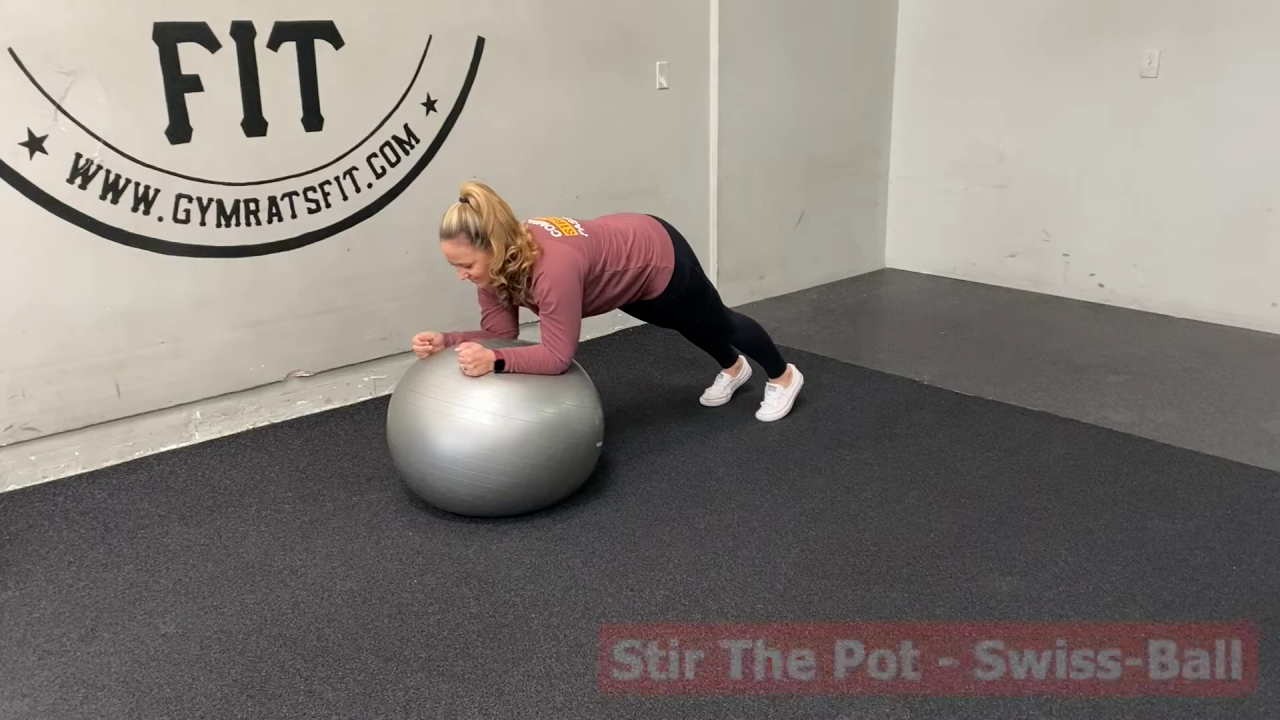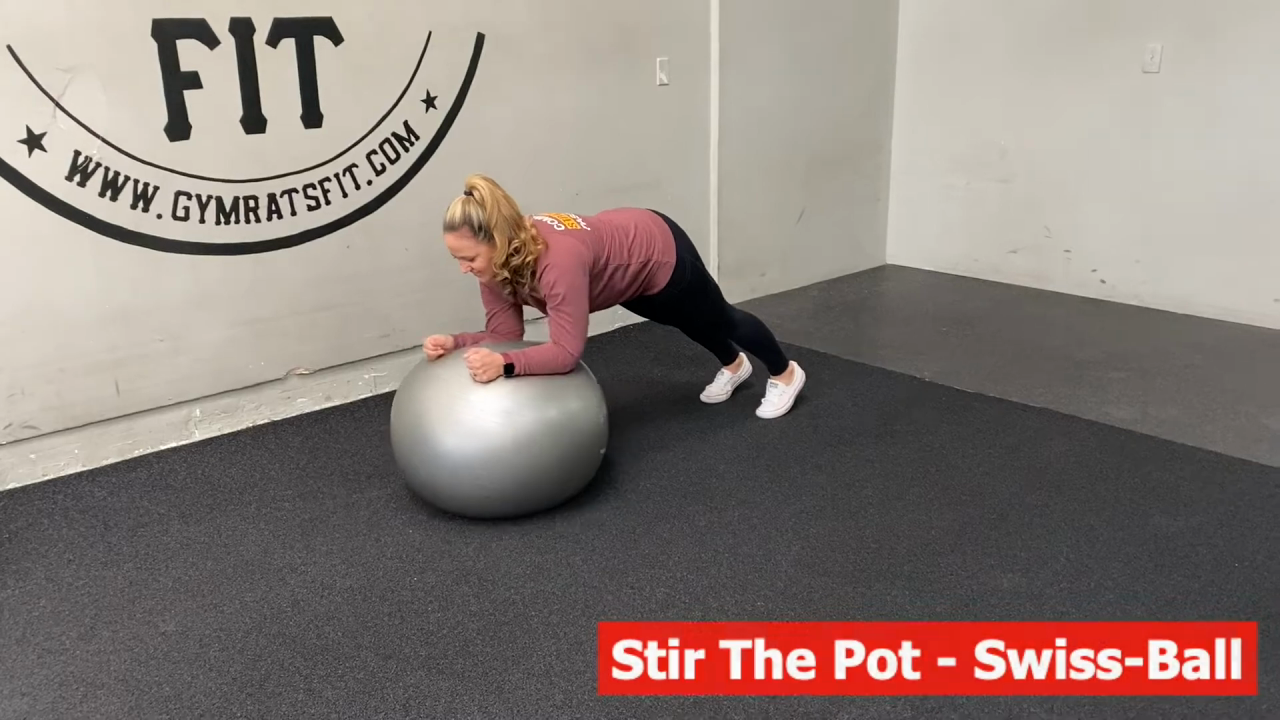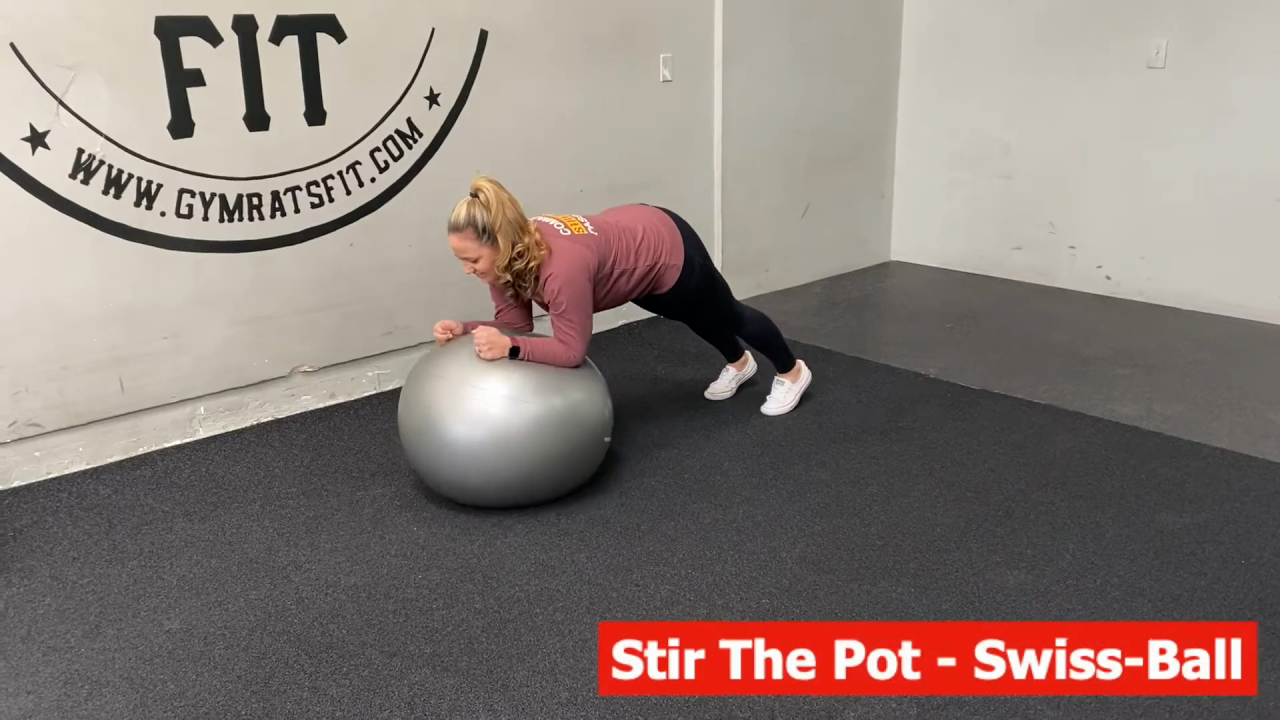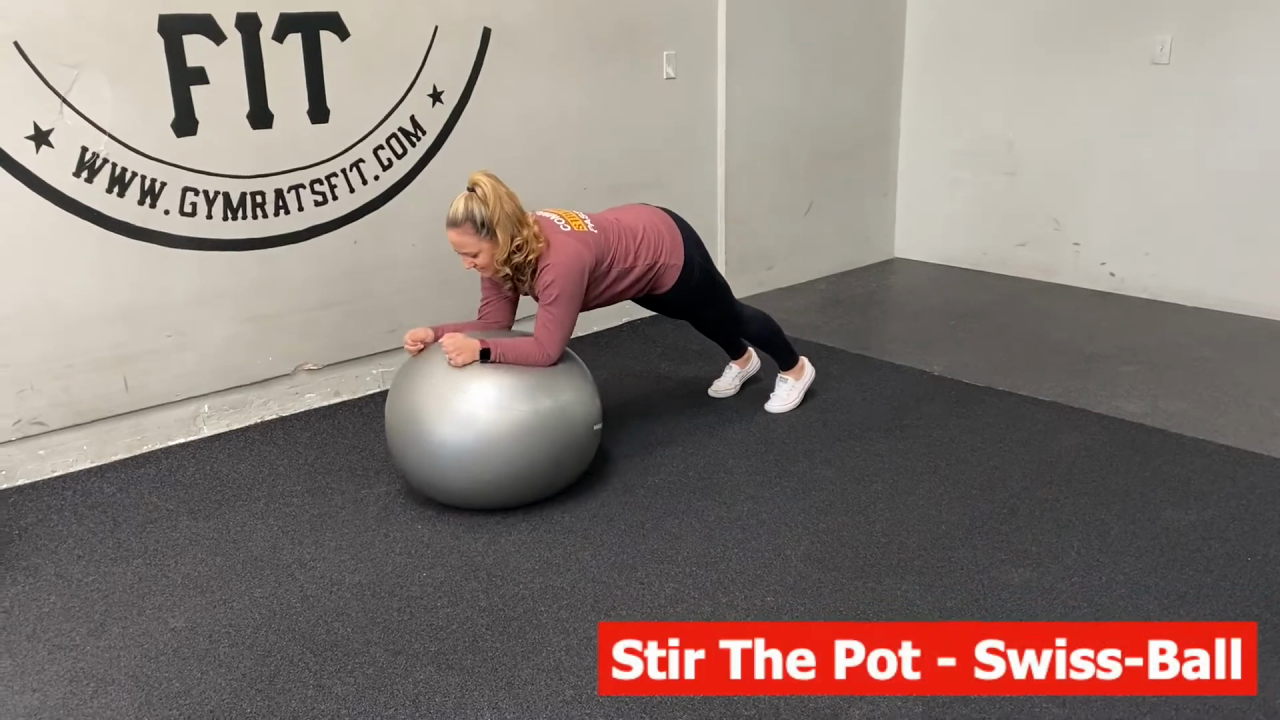
dt=0.4s
person 1, frame 1
left shoulder: (554, 266)
right shoulder: (495, 261)
left elbow: (558, 355)
right elbow: (500, 333)
left wrist: (493, 360)
right wrist: (446, 341)
left hip: (659, 261)
right hip: (622, 244)
left knee: (712, 321)
right knee: (688, 326)
left ankle: (783, 376)
right ankle: (732, 368)
person 1, frame 2
left shoulder: (559, 260)
right shoulder: (496, 259)
left elbow: (566, 351)
right elbow: (503, 334)
left wrist: (502, 365)
right wrist: (454, 342)
left hip: (660, 255)
right hip: (623, 241)
left knee: (714, 318)
right knee: (688, 322)
left ankle: (784, 374)
right ankle: (733, 365)
person 1, frame 3
left shoulder: (562, 265)
right shoulder: (503, 256)
left elbow: (571, 350)
right elbow: (514, 326)
left wrist: (509, 348)
right wrist: (465, 329)
left hip: (668, 253)
right hip: (629, 232)
left knee: (722, 314)
right knee: (696, 318)
left ankle: (791, 371)
right ankle: (739, 362)
person 1, frame 4
left shoulder: (561, 259)
right shoulder: (501, 249)
left elbow: (547, 349)
right elbow: (494, 323)
left wrist: (478, 350)
right wrist: (437, 334)
left hip: (668, 253)
right hip: (631, 231)
left knee: (724, 313)
right knee: (699, 316)
left ankle: (794, 368)
right ankle: (741, 360)
